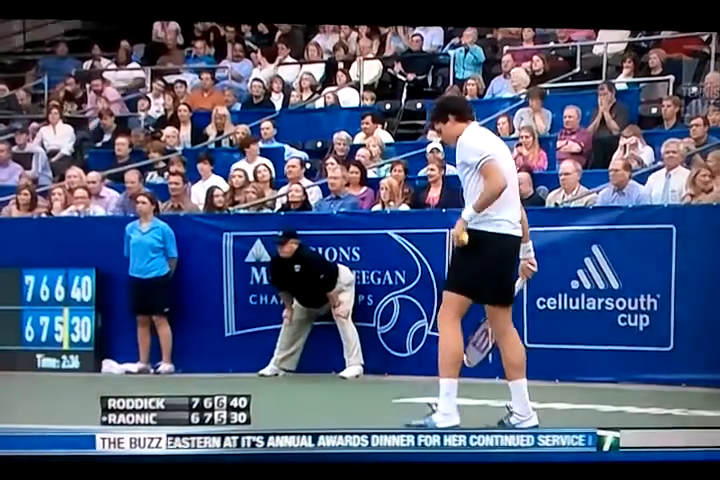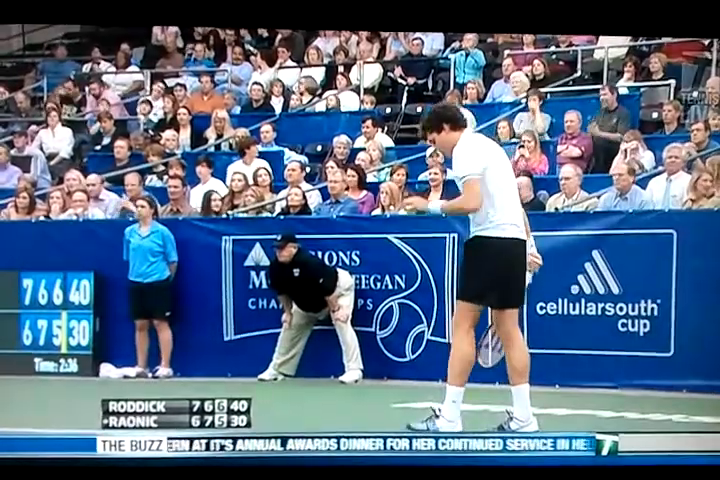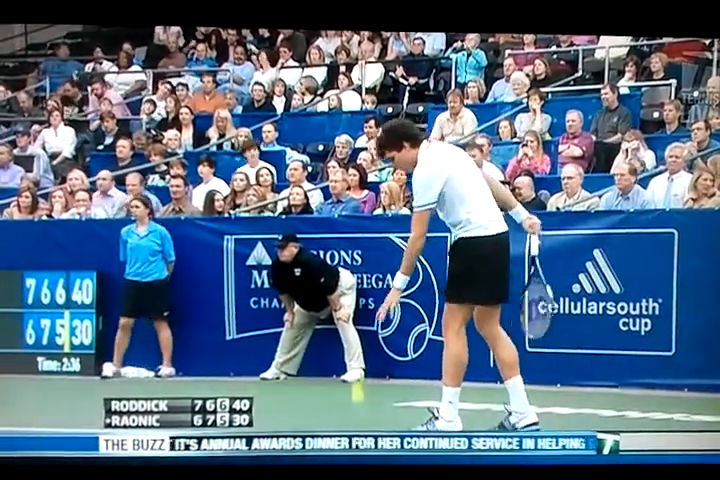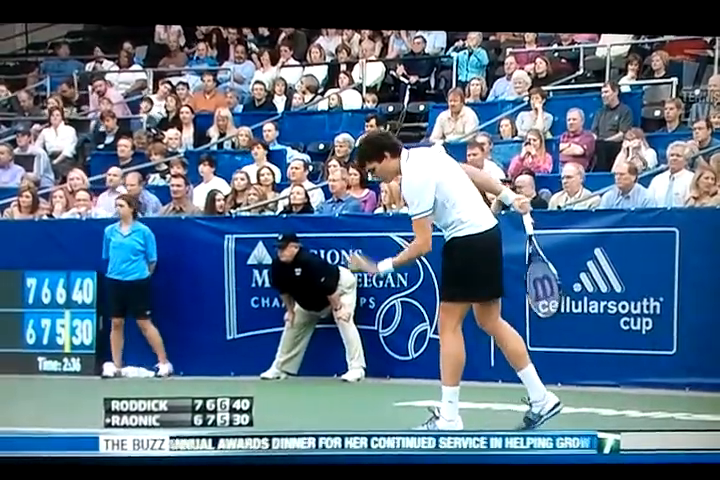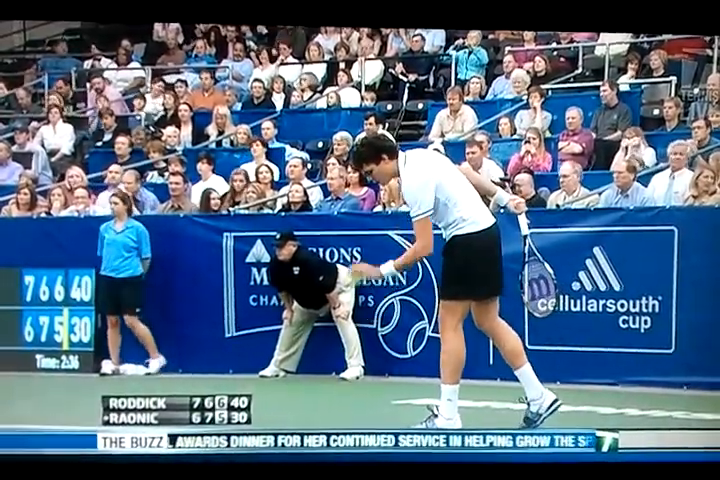
dt=0.4s
person 1, frame 1
left shoulder: (469, 140)
right shoulder: (492, 140)
left elbow: (497, 183)
right elbow: (514, 201)
left wrist: (465, 217)
right wrist: (526, 250)
left hip: (485, 237)
right hip: (508, 238)
left knee: (448, 316)
right knee: (502, 325)
left ankle: (446, 412)
right ankle: (522, 413)
person 1, frame 2
left shoulder: (465, 151)
right shoulder: (486, 145)
left elbow: (472, 203)
left wrist: (432, 205)
right wrist: (528, 244)
left hip: (489, 241)
right hip: (512, 240)
left knee: (462, 325)
right knee: (508, 330)
left ankle: (449, 418)
right ankle: (523, 419)
person 1, frame 3
left shoulder: (425, 171)
right shoulder: (445, 150)
left elbow: (417, 238)
right elbow: (491, 183)
left wrist: (398, 285)
right wrist: (522, 215)
left hip: (474, 243)
right hip: (495, 236)
left knee: (453, 326)
right knee: (488, 326)
left ankle: (448, 419)
right ankle: (522, 412)
person 1, frame 4
left shoulder: (414, 179)
right shoulder: (425, 153)
left elbow: (422, 245)
right elbow: (473, 172)
left wrist: (382, 267)
right wrist: (509, 197)
left hip: (467, 241)
right hip: (486, 232)
left knee: (449, 326)
right knee: (491, 322)
left ankle: (448, 417)
right ankle: (540, 398)
person 1, frame 5
left shoulder: (414, 182)
right shoulder: (420, 156)
left elbow: (424, 247)
right elbow: (466, 172)
left wrist: (382, 271)
right wrist: (502, 197)
left hip: (468, 239)
right hip: (484, 232)
left knee: (450, 324)
right knee: (488, 321)
left ankle: (447, 417)
right ankle: (538, 397)
person 2, frame 1
left shoulder: (162, 228)
right shoulder: (130, 228)
left elbow: (172, 256)
right elbow: (129, 253)
left wrist: (166, 274)
right wrist: (137, 268)
left hip: (157, 279)
right hip: (136, 279)
left knee: (160, 320)
right knee: (142, 321)
left ankle: (167, 362)
right ankle: (143, 363)
person 2, frame 2
left shoulder: (162, 232)
right shoulder: (129, 232)
left elbow: (173, 260)
right elbow: (128, 258)
left wrist: (165, 277)
right wrist: (138, 273)
left hip: (159, 283)
right hip: (136, 283)
left knee: (161, 324)
right knee: (140, 326)
left ankle: (165, 366)
right ankle: (142, 367)
person 2, frame 3
left shoulder: (160, 232)
right shoulder: (125, 232)
left elbow: (170, 259)
right elbow: (125, 258)
left wrist: (162, 275)
right wrist: (134, 271)
left hip: (156, 284)
right hip: (132, 283)
left knee: (161, 324)
right knee: (124, 324)
left ankle: (167, 366)
right ankle: (116, 366)
person 2, frame 4
left shoulder: (144, 231)
right shoulder: (109, 231)
left elbow: (152, 260)
right elbow: (107, 256)
right wrist: (116, 271)
left hip: (138, 282)
right hip: (114, 282)
left knee: (144, 324)
right knee: (116, 324)
left ankle: (164, 362)
right ankle: (116, 366)
person 2, frame 5
left shoulder: (138, 228)
right shoulder: (104, 228)
left elbow: (146, 257)
right elbow: (102, 254)
left wrist: (137, 273)
right wrist: (110, 268)
left hip: (130, 279)
right hip: (108, 279)
left knee: (132, 321)
right knee: (112, 322)
left ankle: (156, 357)
right ankle: (114, 363)
person 3, frame 1
left shoulder: (309, 258)
right shoulder: (276, 263)
left elbow: (327, 284)
right elbow: (283, 287)
left wrist: (336, 305)
right wrist: (289, 307)
right hip: (308, 298)
left knee: (343, 319)
right knee: (291, 322)
left ankle: (354, 365)
right ankle: (279, 364)
person 3, frame 2
left shoulder: (308, 262)
right shoulder: (275, 267)
left elbow: (326, 288)
right elbow: (282, 291)
left wrist: (335, 310)
right wrist: (288, 311)
right hip: (307, 303)
left knee: (342, 323)
right knee: (290, 327)
left ankle: (354, 370)
right ankle: (277, 369)
person 3, frame 3
left shoulder: (309, 262)
right shoulder: (277, 266)
left elbow: (328, 287)
right elbow: (283, 290)
left wrist: (337, 309)
right wrist: (290, 311)
right hip: (309, 301)
left knee: (344, 322)
right knee: (292, 326)
left ankle: (356, 369)
right ankle: (280, 368)
person 3, frame 4
left shoulder: (309, 261)
right shoulder: (277, 266)
left elbow: (328, 288)
right elbow: (284, 290)
left wrist: (337, 308)
right wrist: (290, 310)
right hip: (309, 301)
left knee: (344, 321)
right knee: (293, 325)
left ankle: (356, 368)
right ankle: (280, 368)
person 3, frame 5
left shoulder: (307, 259)
right shoulder: (275, 265)
left elbow: (326, 286)
right elbow: (283, 288)
left wrist: (336, 306)
right wrist: (289, 308)
right hip: (308, 299)
left knee: (343, 320)
right knee: (291, 324)
left ankle: (355, 366)
right ankle: (278, 366)
